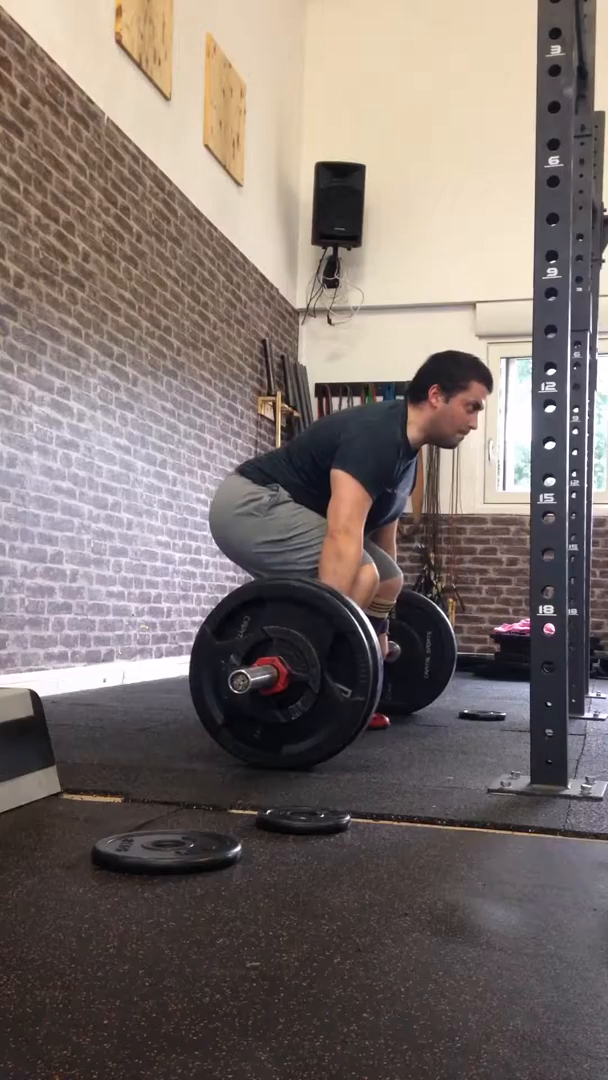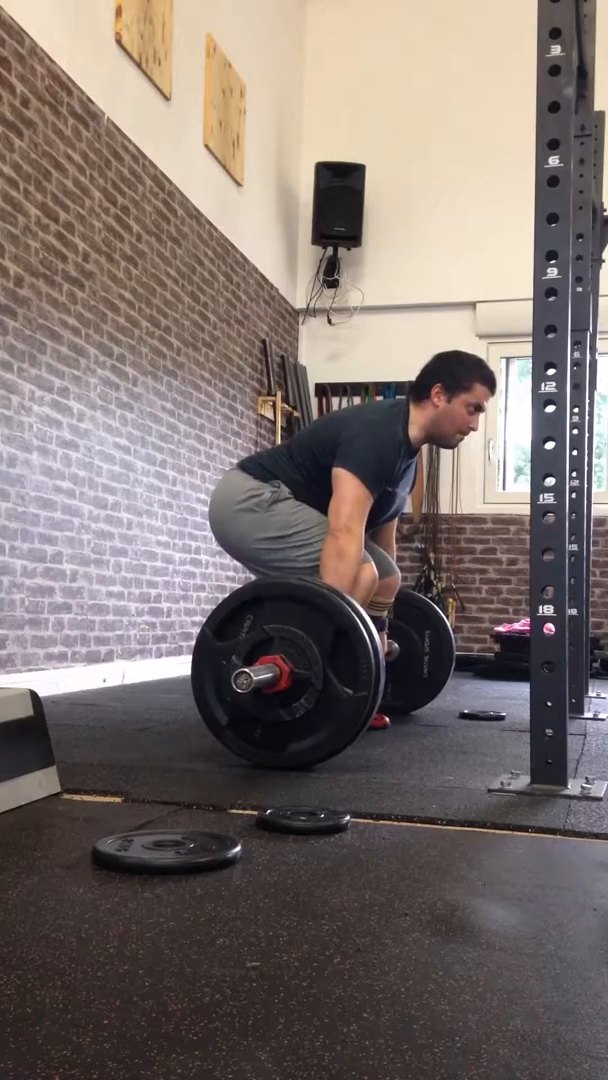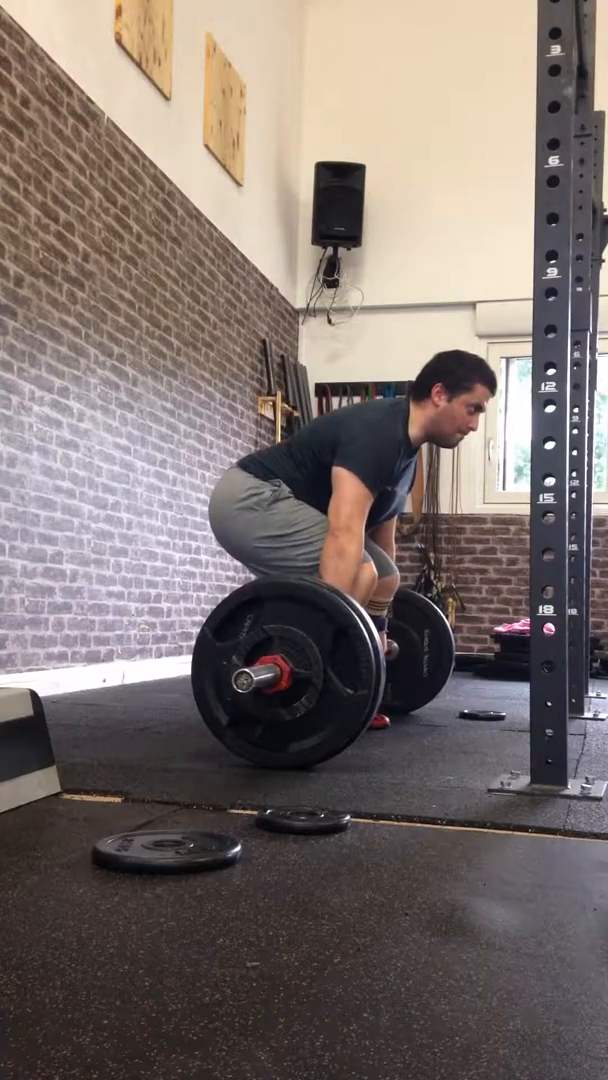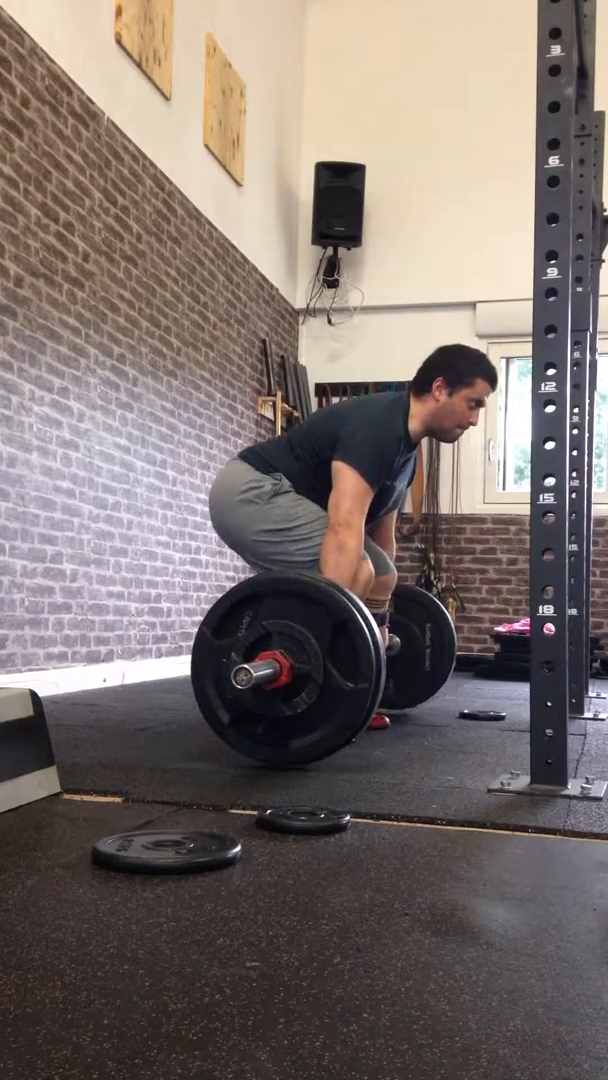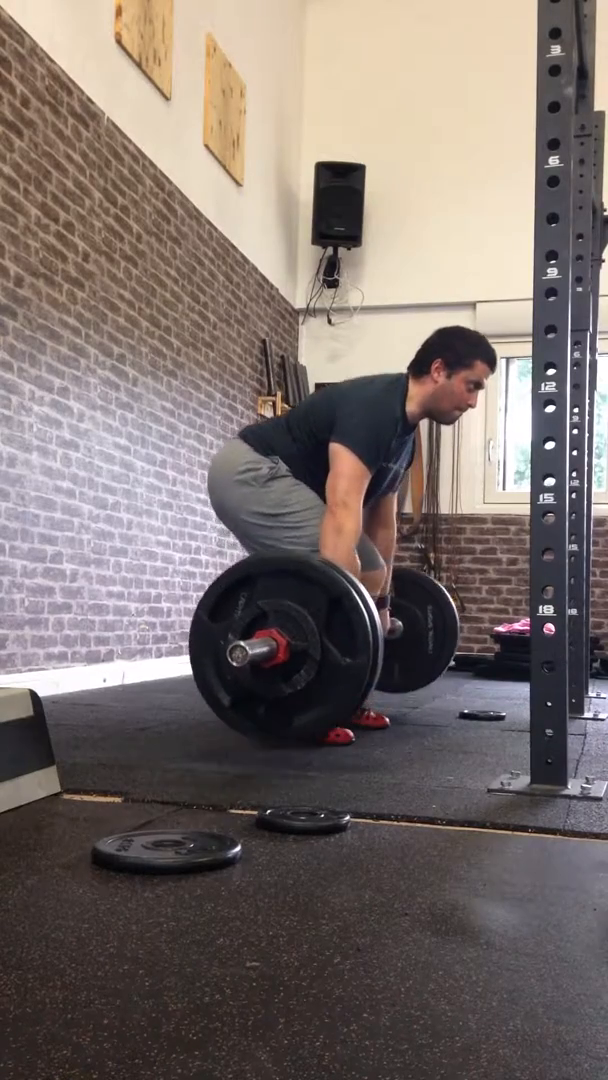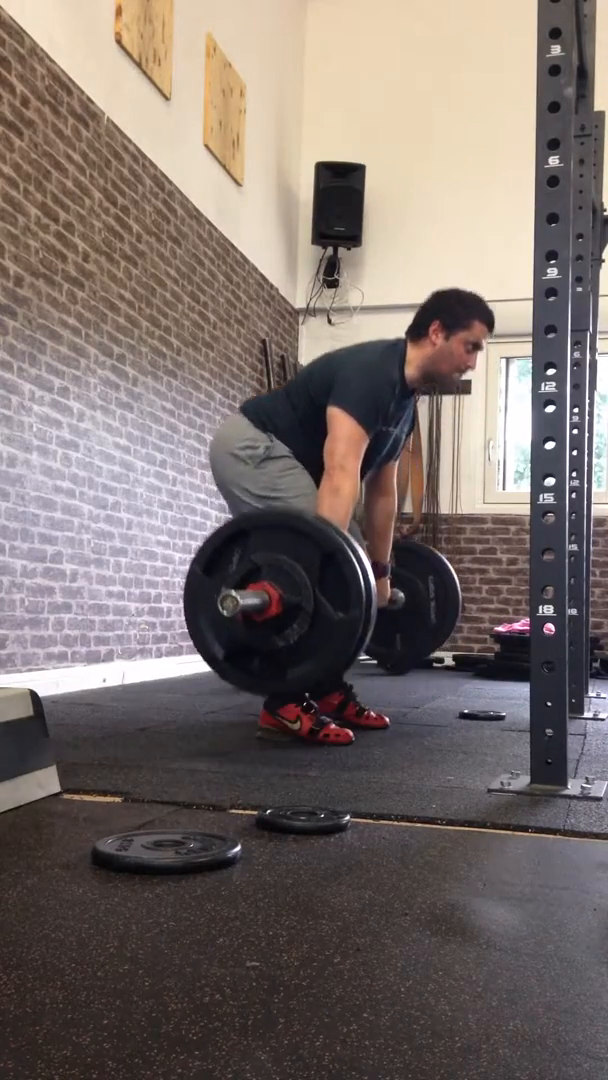
dt=0.3s
person 1, frame 1
left shoulder: (404, 452)
right shoulder: (375, 435)
left elbow: (382, 537)
right elbow: (344, 535)
left wrist: (380, 632)
left hip: (273, 510)
right hip: (250, 505)
left knee: (388, 580)
right knee: (358, 575)
person 1, frame 2
left shoulder: (404, 450)
right shoulder: (376, 434)
left elbow: (381, 536)
right elbow: (345, 534)
left wrist: (378, 630)
left hip: (274, 507)
right hip: (250, 500)
left knee: (385, 578)
right knee: (355, 574)
person 1, frame 3
left shoulder: (404, 450)
right shoulder: (377, 433)
left elbow: (381, 537)
right elbow: (345, 534)
left wrist: (379, 629)
left hip: (271, 503)
right hip: (249, 499)
left knee: (385, 578)
right knee: (356, 573)
person 1, frame 4
left shoulder: (403, 444)
right shoulder: (376, 428)
left elbow: (381, 534)
right elbow: (344, 530)
left wrist: (379, 623)
left hip: (268, 497)
right hip: (250, 492)
left knee: (381, 577)
right knee: (353, 572)
person 1, frame 5
left shoulder: (403, 427)
right shoulder: (374, 409)
left elbow: (382, 520)
right elbow: (343, 512)
left wrist: (382, 602)
left hip: (277, 480)
right hip: (250, 472)
left knee: (368, 574)
right knee: (340, 572)
person 1, frame 6
left shoulder: (403, 396)
right shoulder: (371, 373)
left elbow: (382, 490)
right elbow: (341, 474)
left wrist: (381, 570)
left hip: (282, 457)
right hip: (251, 447)
left ankle: (329, 692)
right ankle: (284, 705)
